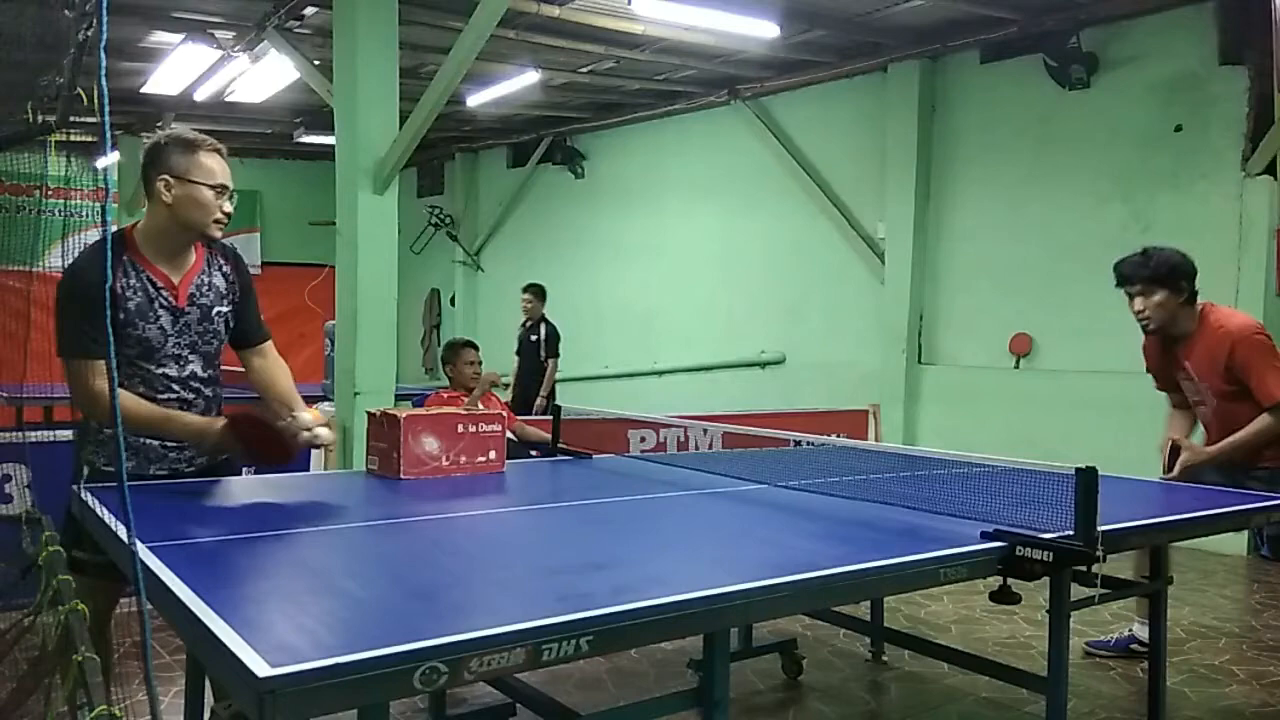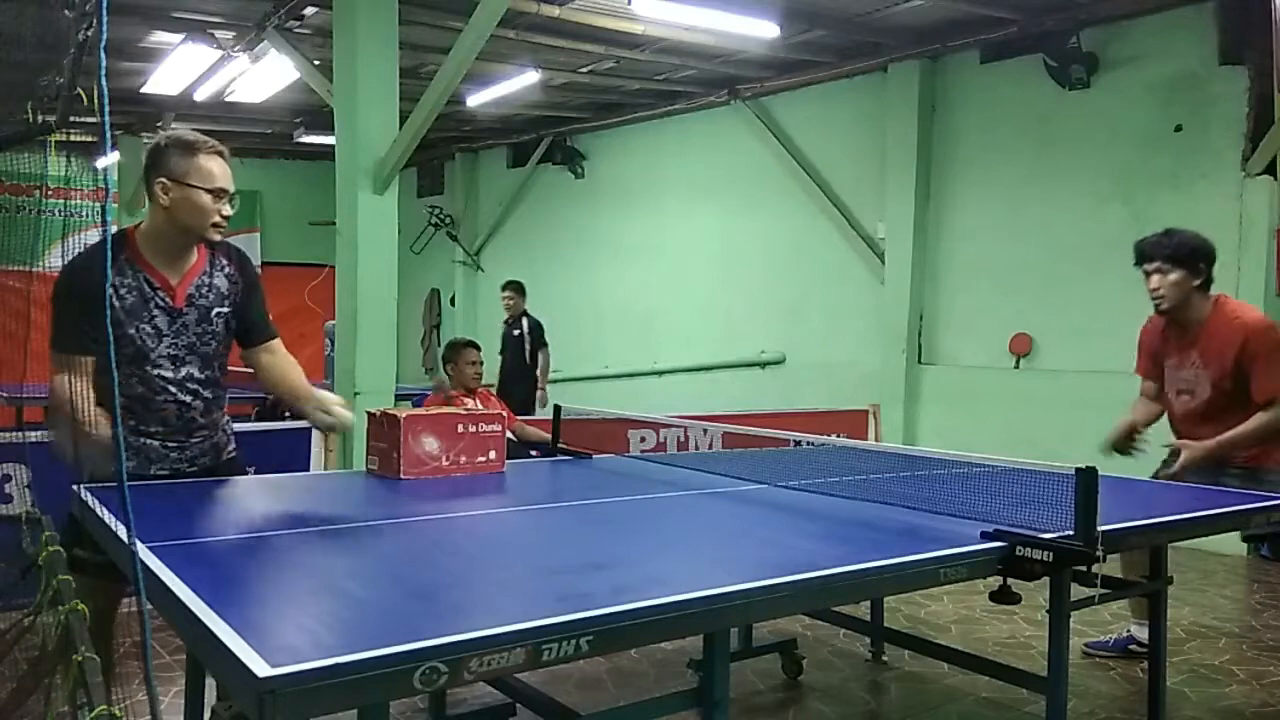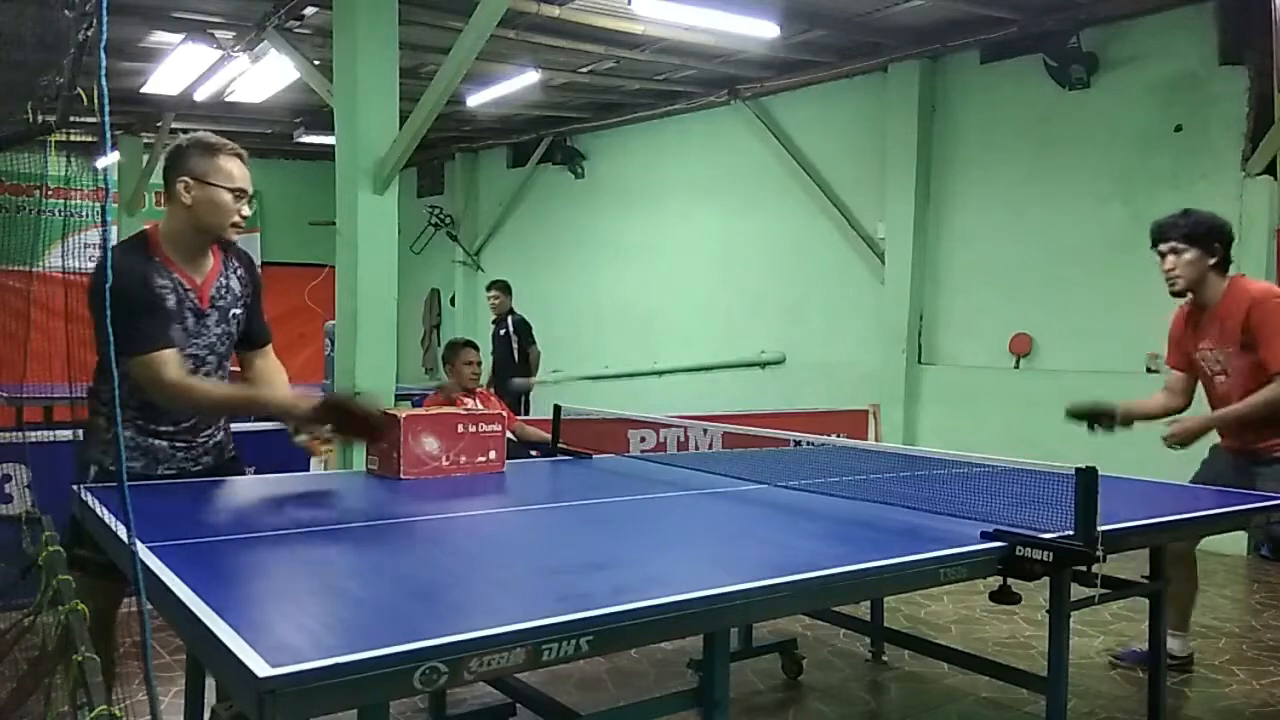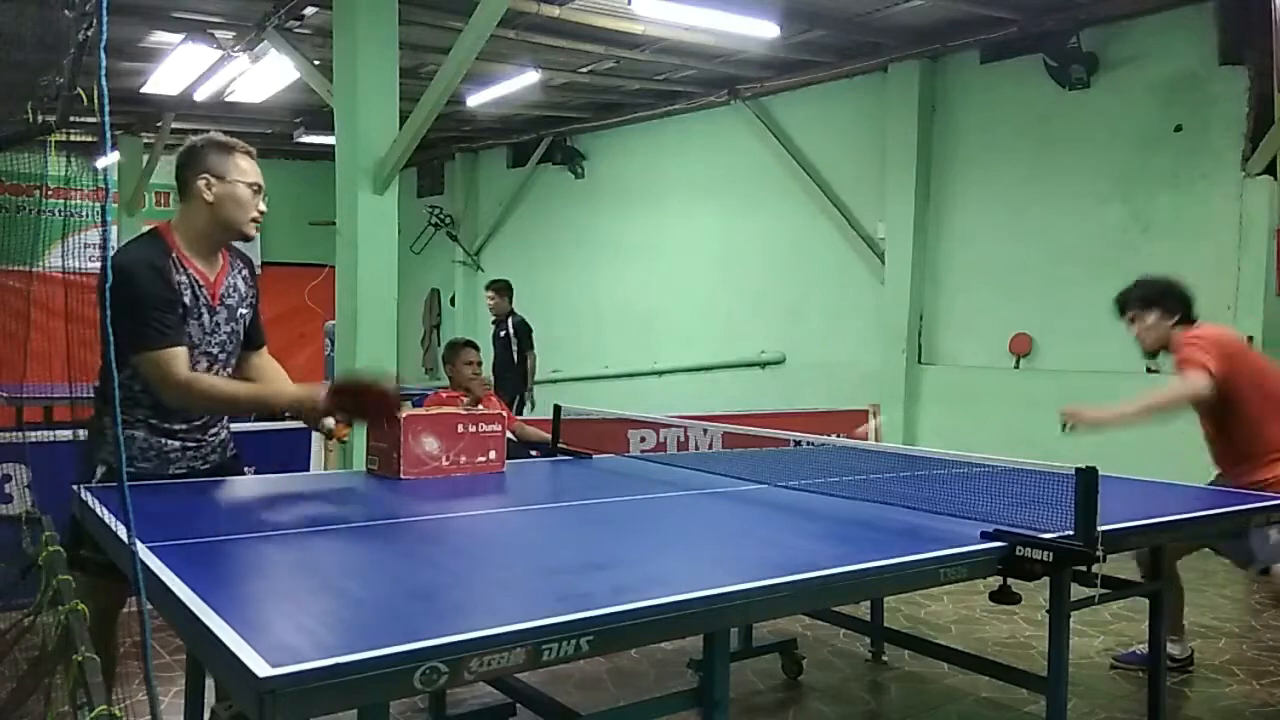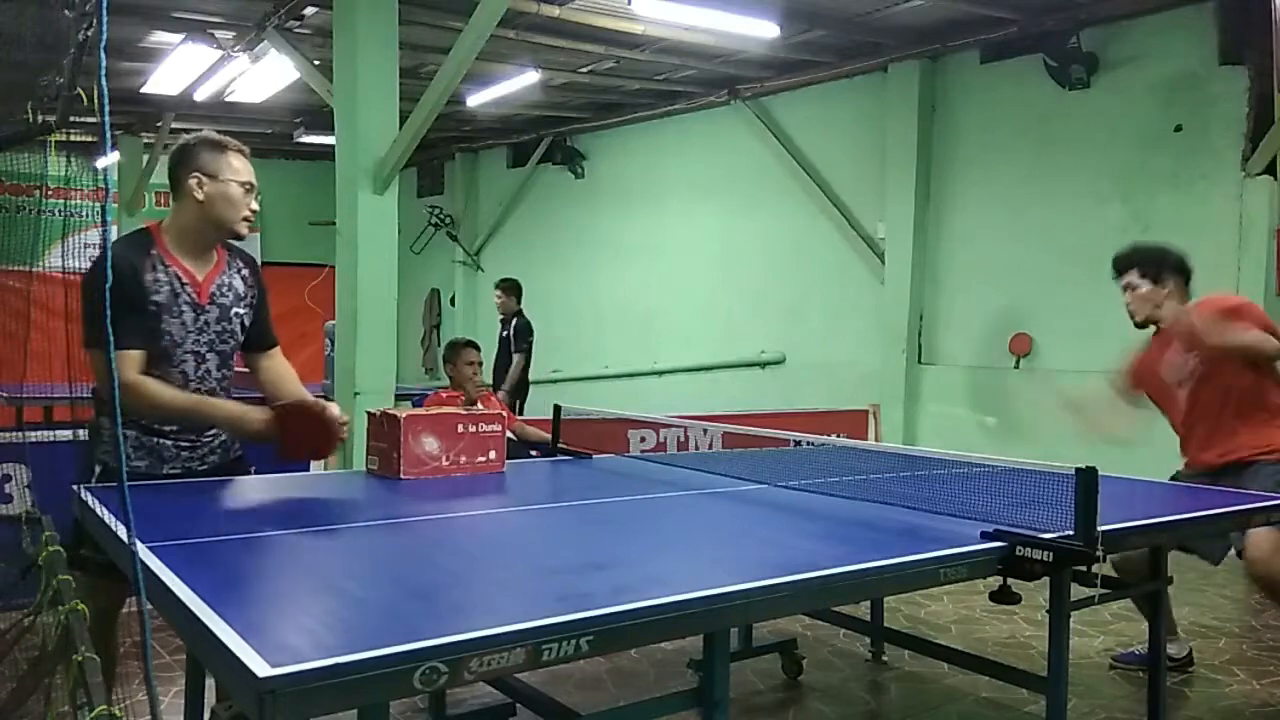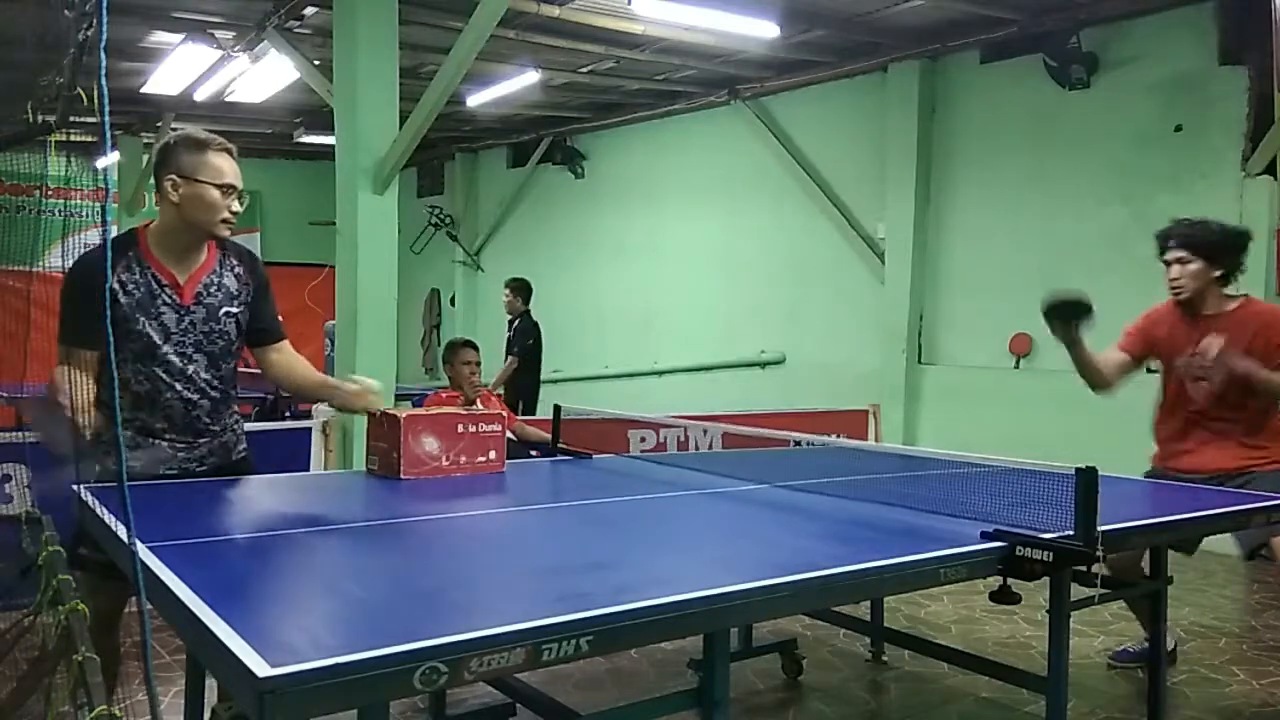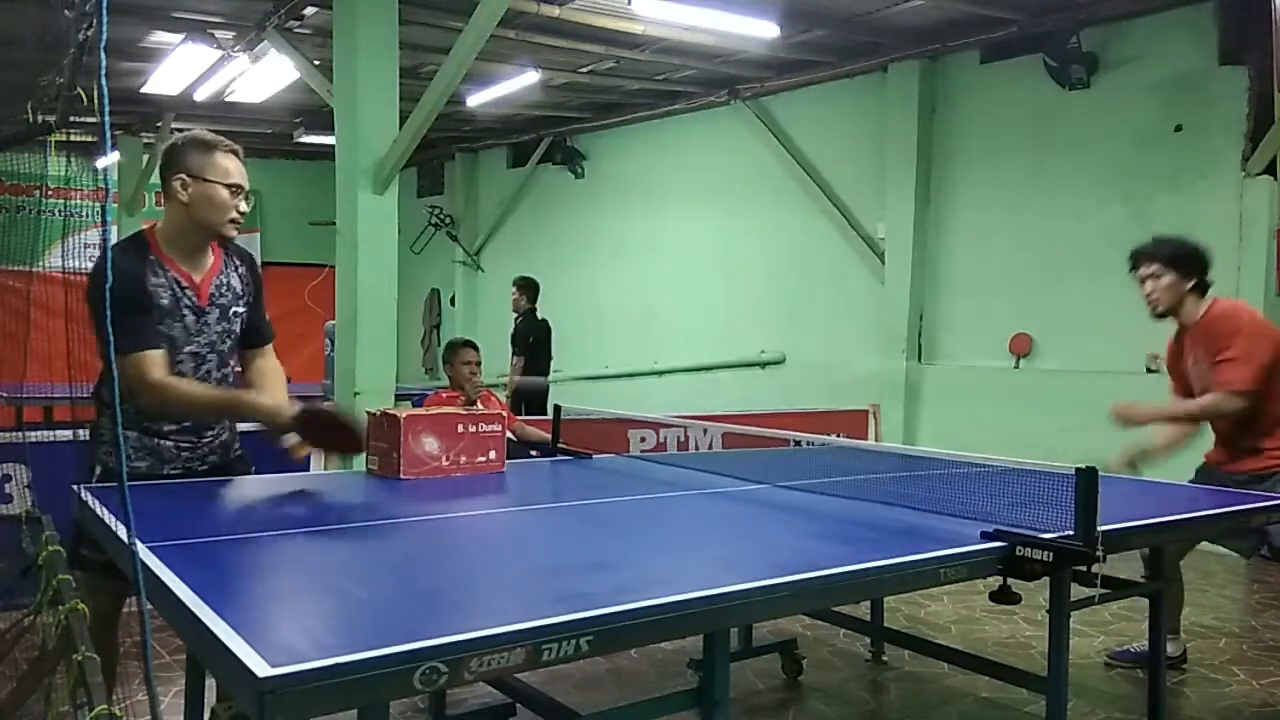
dt=0.3s
person 1, frame 1
left shoulder: (229, 267)
right shoulder: (94, 273)
left elbow: (259, 354)
right elbow: (93, 391)
left wrist: (296, 414)
right wrist: (194, 428)
left hip: (211, 467)
right hip: (121, 471)
right knee: (91, 609)
person 1, frame 2
left shoulder: (233, 267)
right shoulder: (91, 273)
left elbow: (267, 353)
right elbow: (70, 377)
left wrist: (312, 402)
right wrist: (83, 419)
left hip: (214, 464)
right hip: (122, 470)
right knee: (94, 607)
person 1, frame 3
left shoulder: (241, 268)
right shoulder: (125, 271)
left elbow: (260, 359)
right elbow: (168, 385)
left wrist: (298, 415)
right wrist: (280, 402)
left hip: (211, 463)
right hip: (126, 469)
right knee: (97, 607)
person 1, frame 4
left shoulder: (242, 270)
right shoulder: (139, 267)
left elbow: (254, 358)
right elbow: (175, 383)
left wrist: (308, 410)
right wrist: (292, 396)
left hip: (213, 462)
right hip: (133, 467)
right knee: (98, 607)
person 1, frame 5
left shoulder: (245, 272)
right shoulder: (121, 268)
left elbow: (266, 359)
right elbow: (119, 382)
left wrist: (312, 408)
right wrist: (233, 416)
left hip: (220, 467)
right hip: (132, 469)
right knee: (99, 606)
left ankle: (234, 703)
person 1, frame 6
left shoulder: (244, 268)
right shoulder: (101, 270)
left elbow: (275, 355)
right elbow: (73, 367)
left wrist: (335, 390)
right wrist: (77, 408)
left hip: (222, 463)
right hip: (132, 468)
right knee: (102, 606)
person 1, frame 7
left shoulder: (242, 267)
right shoulder: (122, 271)
left elbow: (259, 355)
right elbow: (151, 387)
left wrist: (284, 418)
right wrist: (251, 406)
left hip: (217, 462)
right hip: (134, 469)
right knee: (101, 605)
person 2, frame 1
left shoulder: (1238, 334)
right shoulder: (1155, 344)
left wrist: (1210, 453)
right wrist: (1172, 448)
right hip: (1217, 456)
right ankle: (1143, 634)
person 2, frame 2
right shoulder: (1155, 331)
right elbow: (1152, 397)
left wrist: (1208, 449)
right wrist: (1130, 425)
right hip: (1195, 455)
right ankle: (1141, 634)
person 2, frame 3
right shoulder: (1186, 319)
right elbow: (1173, 396)
left wrist: (1206, 422)
right wrist: (1122, 411)
right hip: (1235, 451)
right knee: (1176, 536)
right ankle: (1176, 646)
person 2, frame 4
left shoulder: (1198, 341)
right shoulder: (1201, 350)
left elbow: (1196, 389)
left wrist: (1107, 415)
right hip: (1241, 478)
right knee: (1153, 550)
right ankle: (1175, 648)
person 2, frame 5
left shoulder: (1220, 310)
right shoulder: (1152, 352)
right elbow: (1123, 403)
left wrist: (1210, 330)
right hip: (1203, 473)
right knee: (1126, 560)
right ankle: (1173, 648)
person 2, frame 6
right shoulder: (1161, 321)
right elbow: (1102, 380)
left wrist: (1237, 366)
right wrist: (1072, 342)
right hip: (1180, 469)
right knee: (1118, 556)
right ankle: (1160, 642)
person 2, frame 7
left shoulder: (1235, 320)
right shoulder: (1178, 347)
left elbow: (1233, 402)
right elbow: (1186, 425)
left wrist: (1149, 412)
right wrist: (1135, 455)
right hip: (1229, 466)
right knee: (1158, 549)
right ankle: (1169, 645)
